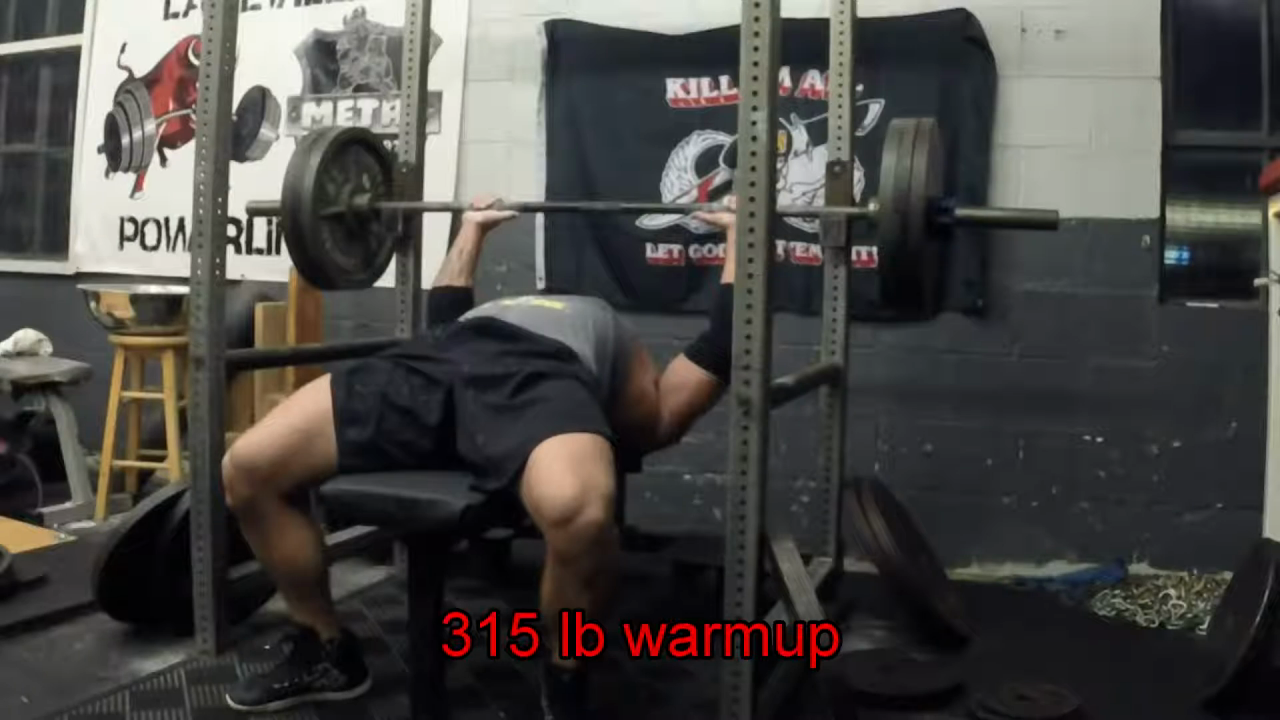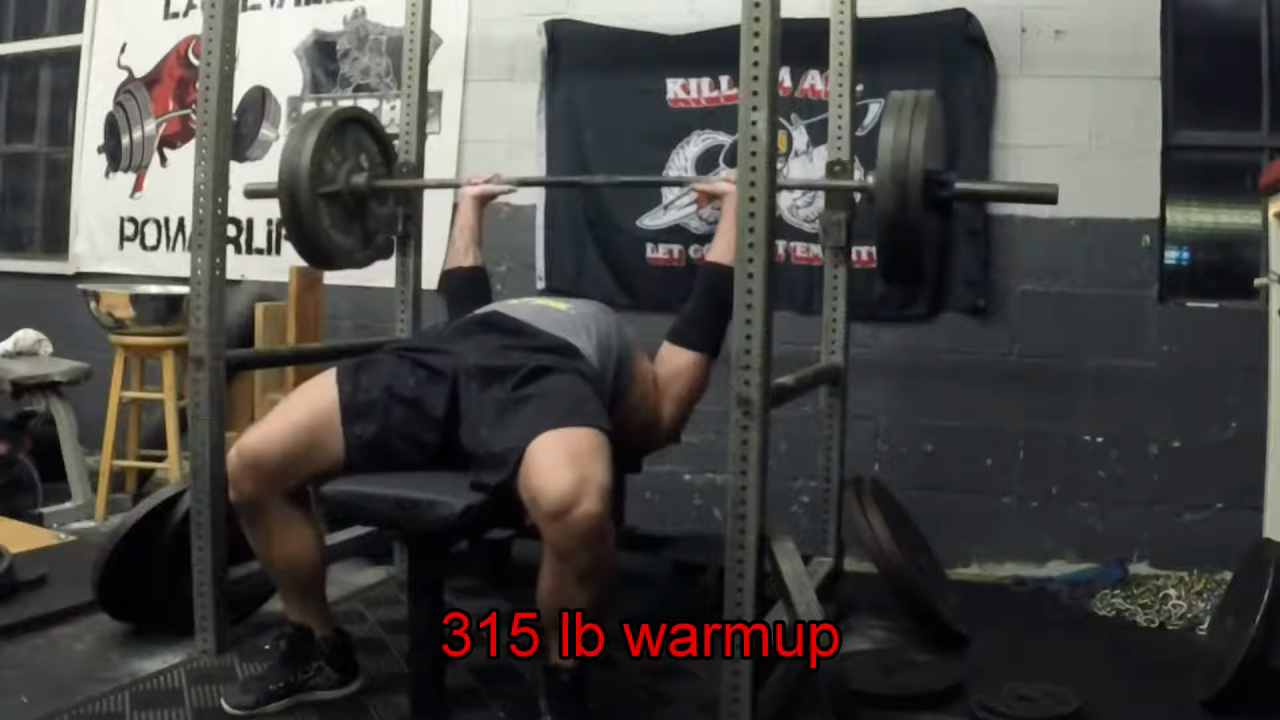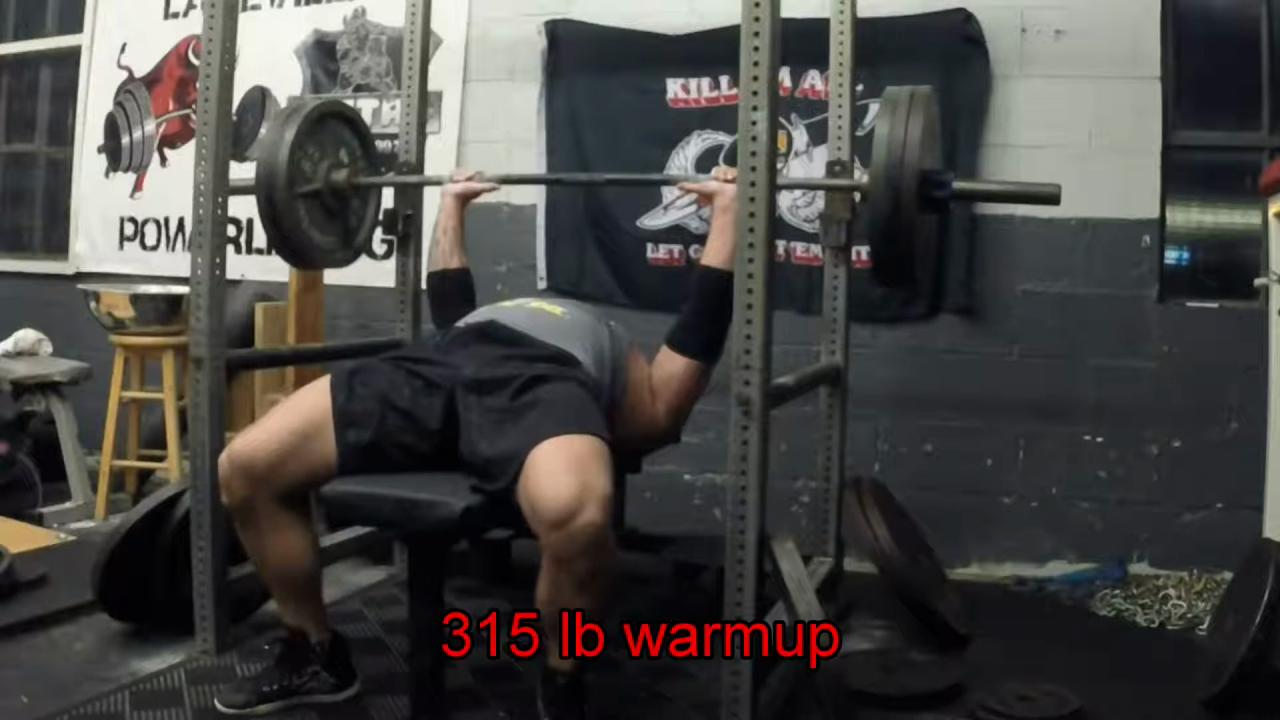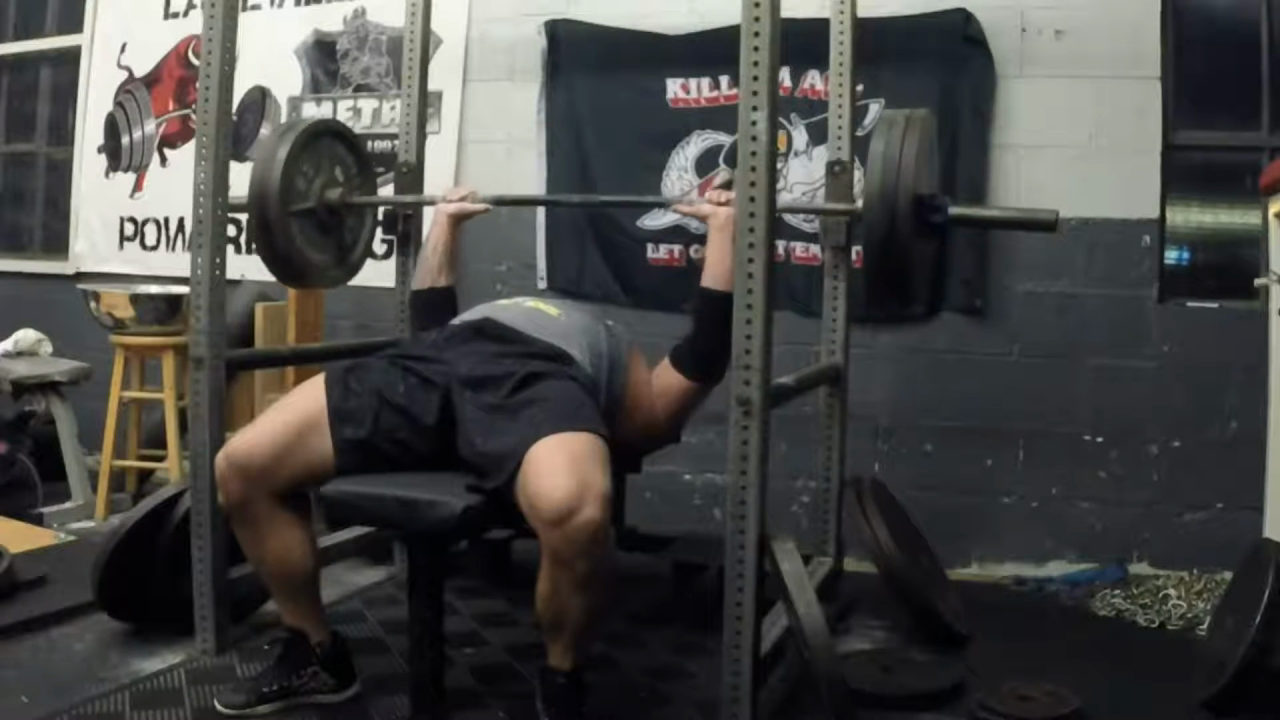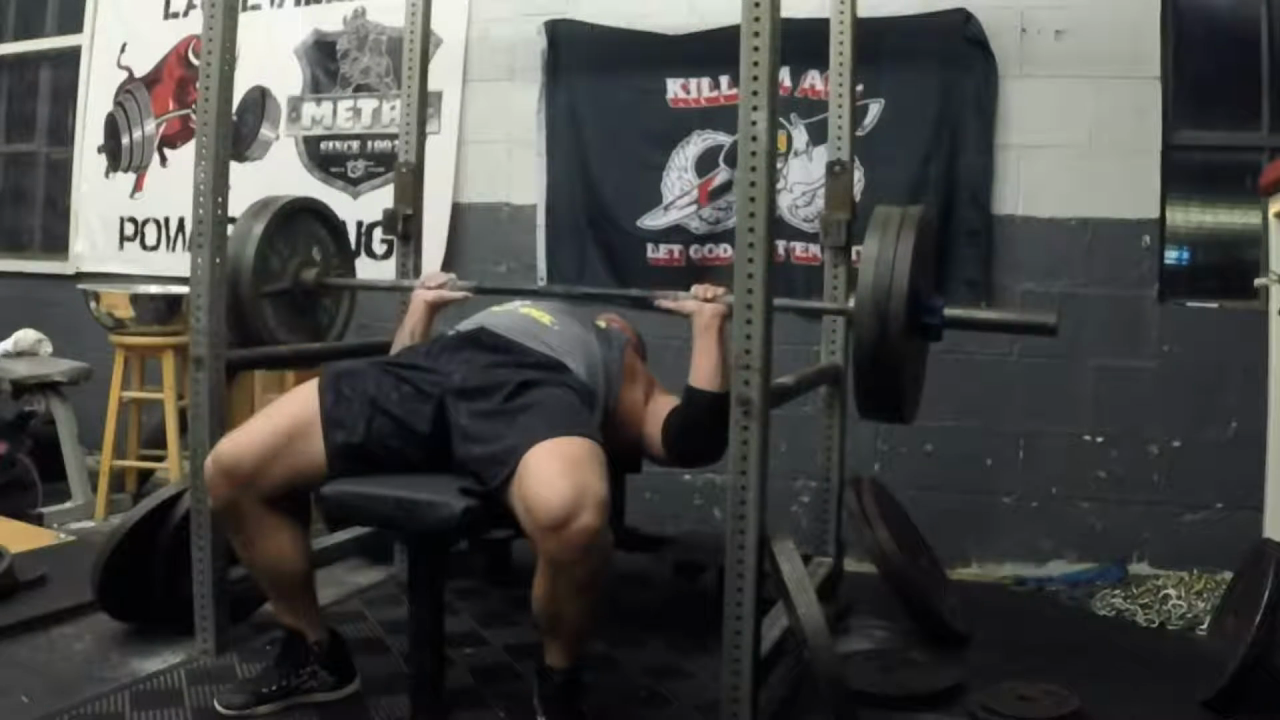
dt=1s
person 1, frame 1
left shoulder: (648, 405)
left elbow: (720, 345)
right elbow: (445, 314)
left wrist: (736, 236)
right wrist: (471, 229)
left knee: (578, 511)
right knee: (247, 468)
right ankle: (325, 652)
person 1, frame 2
left shoulder: (649, 403)
left elbow: (707, 314)
right elbow: (462, 294)
left wrist: (733, 206)
right wrist: (469, 205)
left knee: (575, 506)
right knee: (251, 465)
right ankle: (318, 651)
person 1, frame 3
left shoulder: (646, 400)
left elbow: (703, 324)
right elbow: (449, 301)
left wrist: (726, 208)
right wrist: (451, 203)
left knee: (575, 514)
right knee: (244, 467)
right ankle: (314, 654)
person 1, frame 4
left shoulder: (641, 399)
left elbow: (706, 351)
right elbow: (432, 316)
left wrist: (722, 227)
right wrist: (444, 221)
left knee: (575, 512)
right knee: (240, 467)
right ankle: (313, 654)
person 1, frame 5
left shoulder: (635, 389)
left elbow: (696, 439)
right elbow: (403, 368)
left wrist: (707, 323)
right wrist: (421, 304)
left knee: (572, 517)
right knee: (231, 469)
right ankle: (313, 653)
